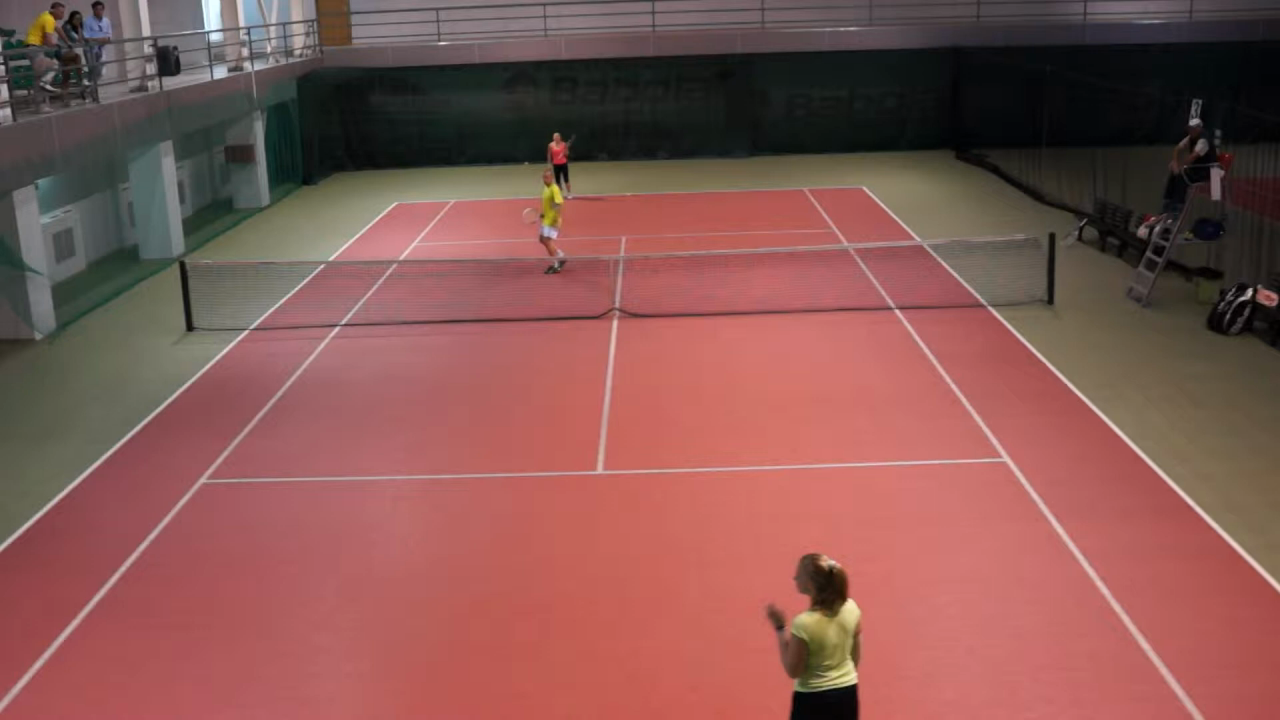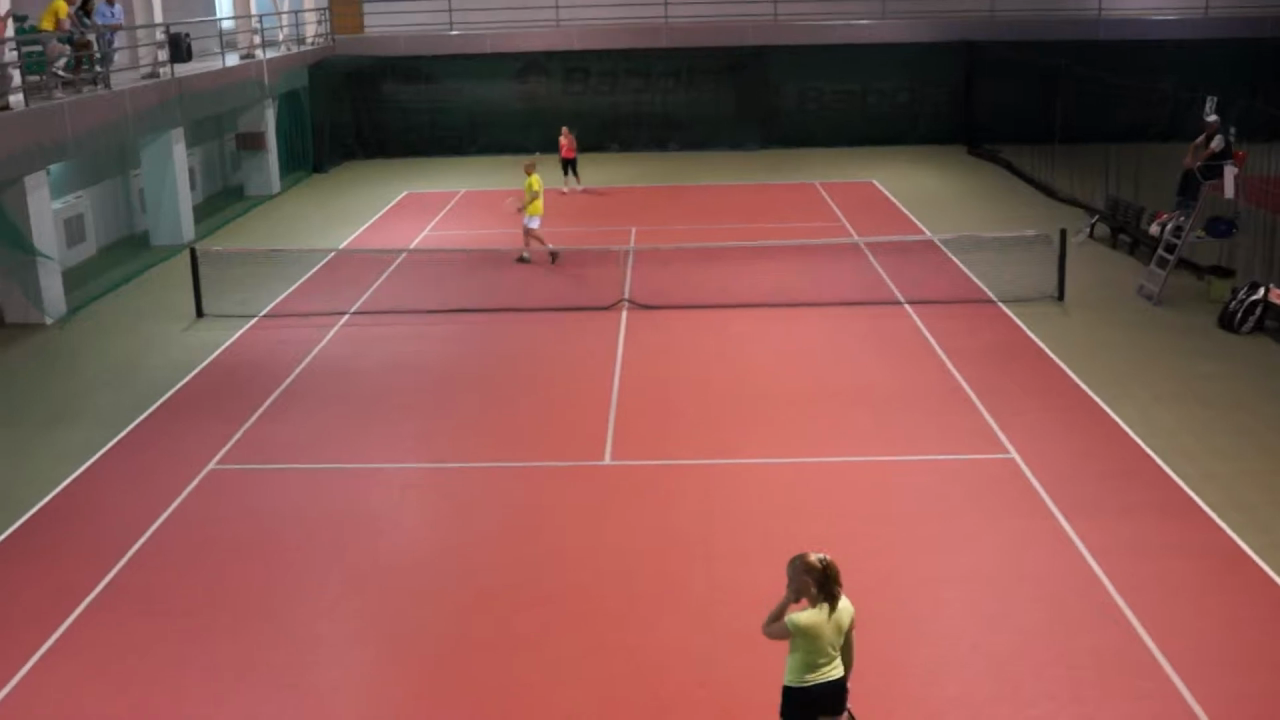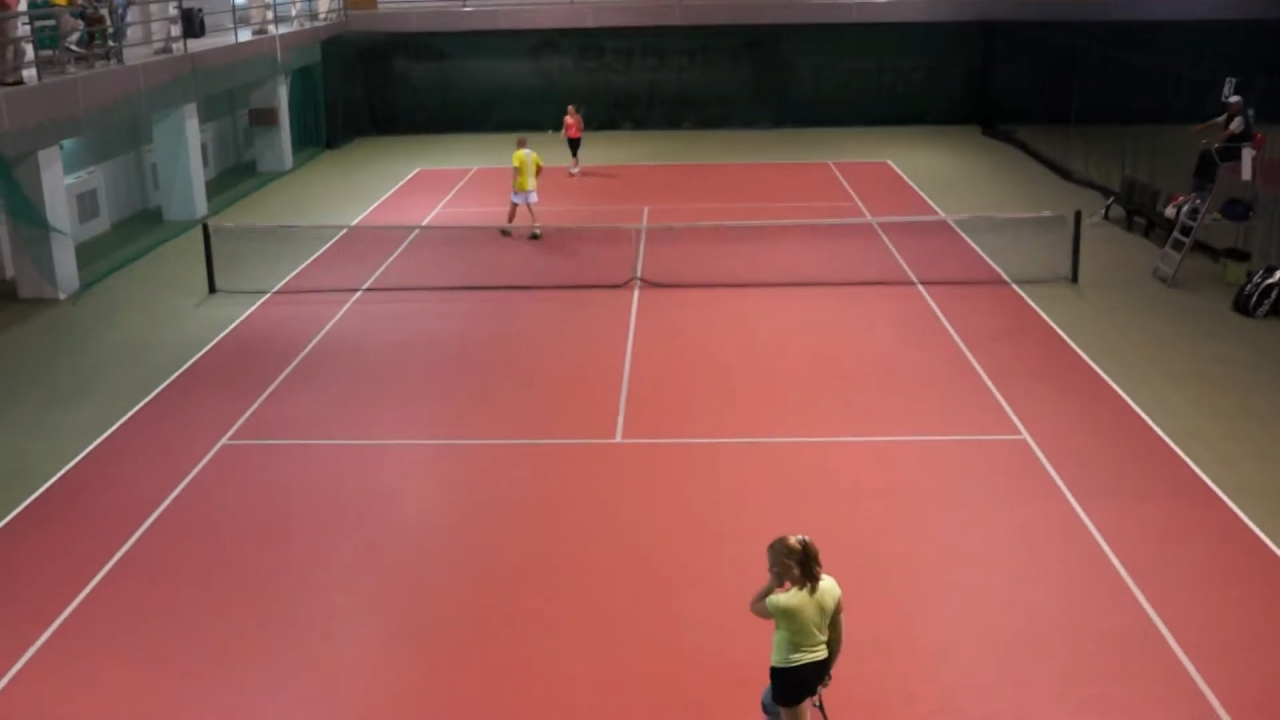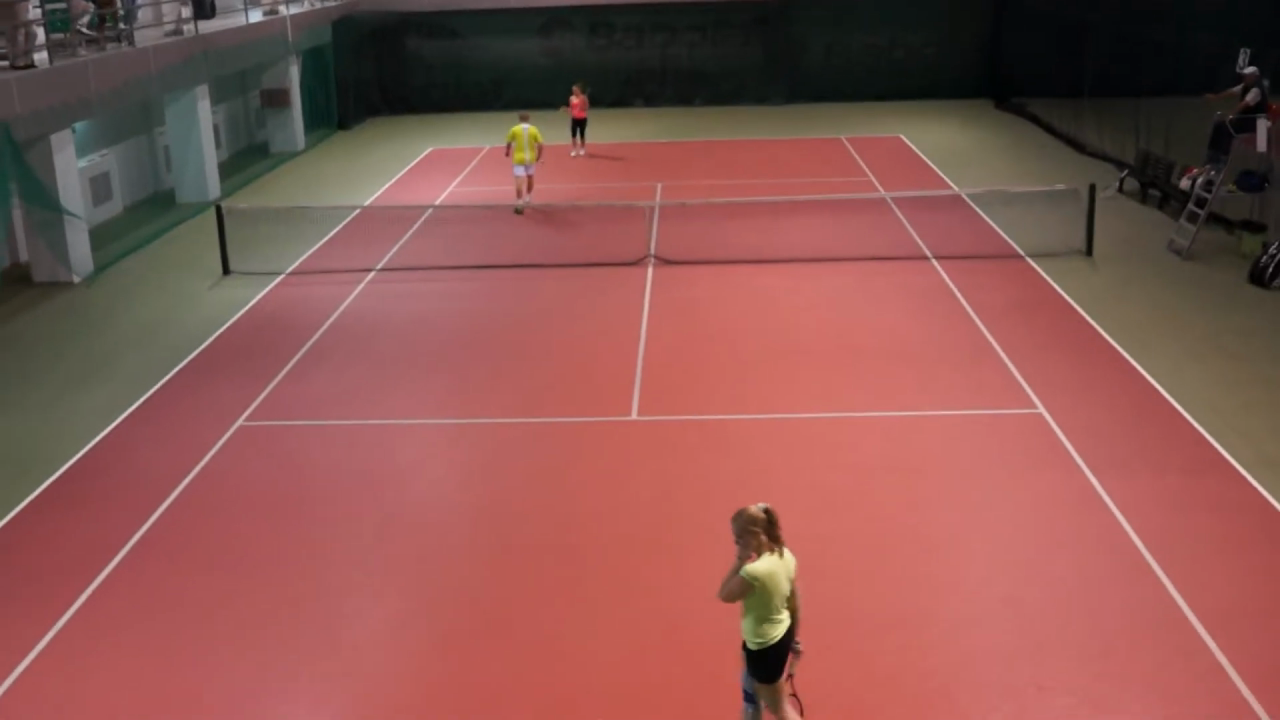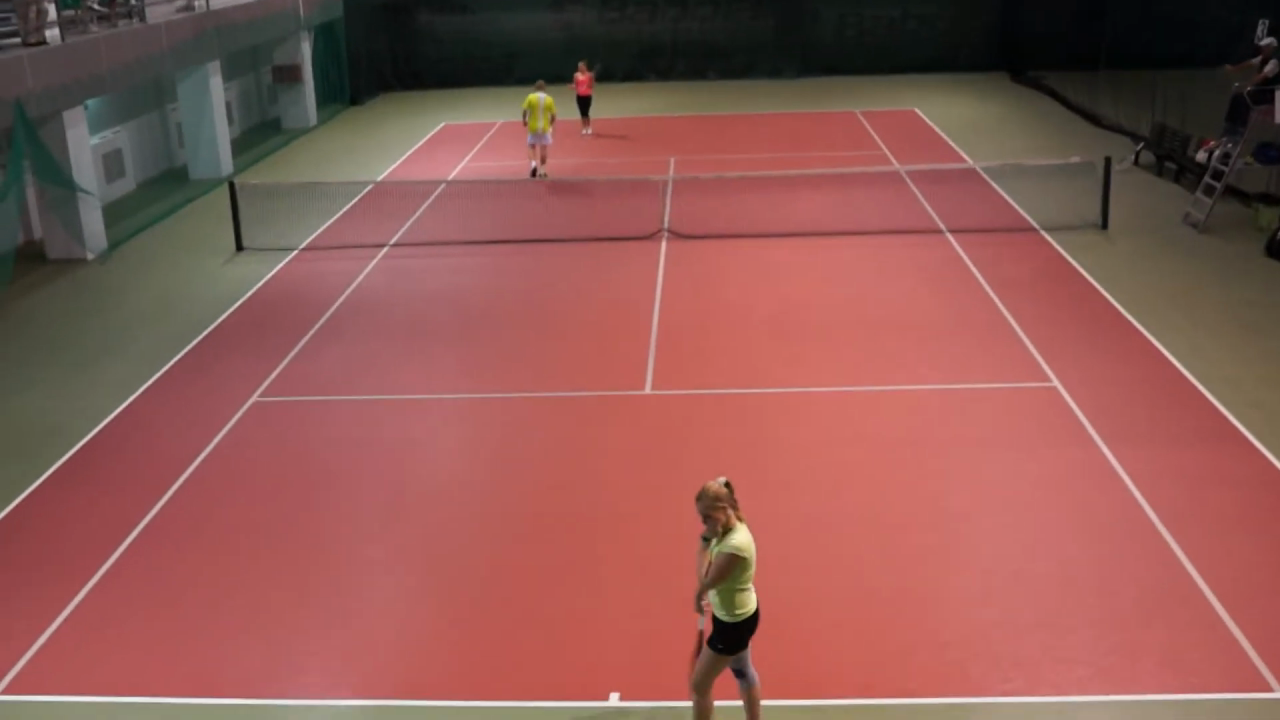
dt=0.4s
person 1, frame 1
left shoulder: (803, 624)
right shoulder: (851, 609)
left elbow: (793, 671)
right elbow: (856, 655)
left wrist: (779, 628)
left hip: (811, 699)
right hip: (846, 693)
person 1, frame 2
left shoulder: (800, 621)
right shoulder: (844, 605)
left elbow: (767, 629)
right elbow: (848, 651)
left wrist: (787, 600)
right wrist: (844, 683)
left hip: (802, 693)
right hip: (834, 686)
person 1, frame 3
left shoulder: (782, 602)
right shoulder: (830, 585)
left elbow: (754, 606)
right elbow: (836, 635)
left wrist: (773, 584)
right wrist: (827, 669)
left hip: (790, 671)
right hip: (818, 664)
right knee: (769, 704)
person 1, frame 4
left shoulder: (755, 571)
right shoulder: (783, 554)
left elbow: (724, 595)
right elbow: (793, 602)
left wrist: (740, 560)
right wrist: (793, 638)
left hip: (764, 647)
right hip: (777, 637)
right knee: (751, 694)
person 1, frame 5
left shoulder: (736, 544)
right shoulder: (726, 531)
left elbow: (706, 581)
right elbow: (710, 570)
left wrist: (706, 541)
right wrist: (701, 595)
left hip: (734, 621)
right hip: (737, 615)
left knee: (699, 684)
right knee: (742, 670)
